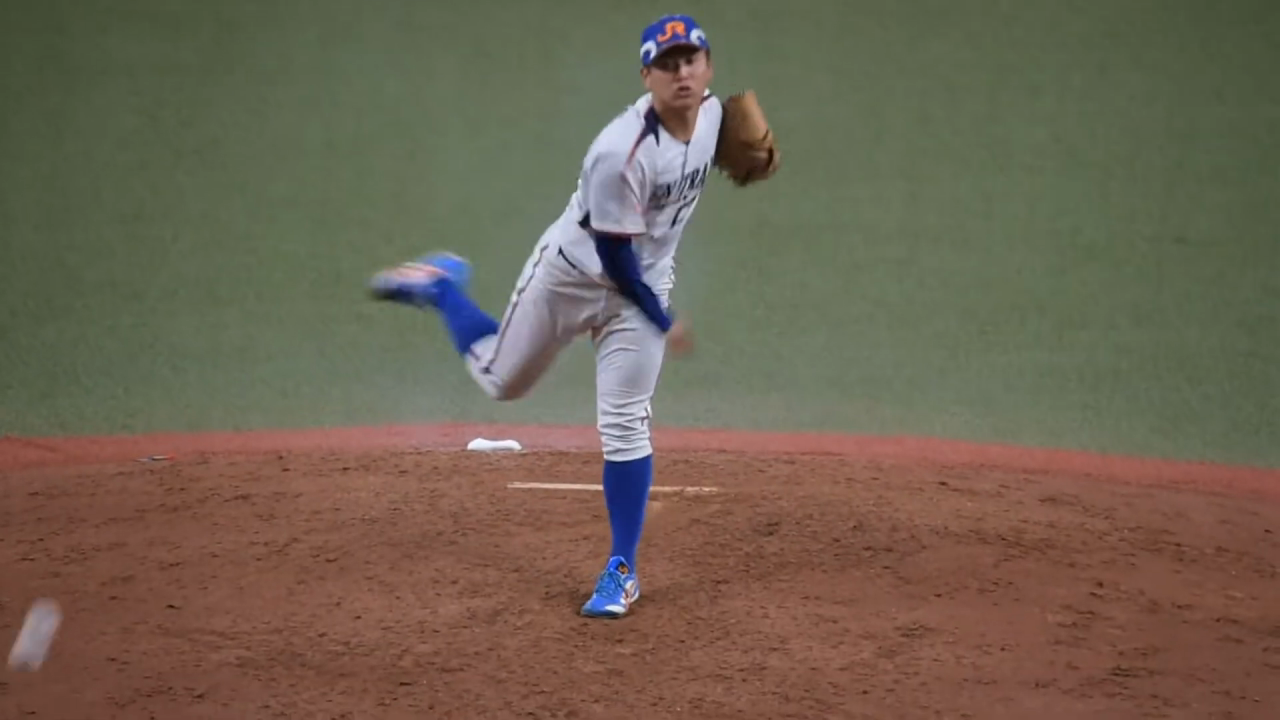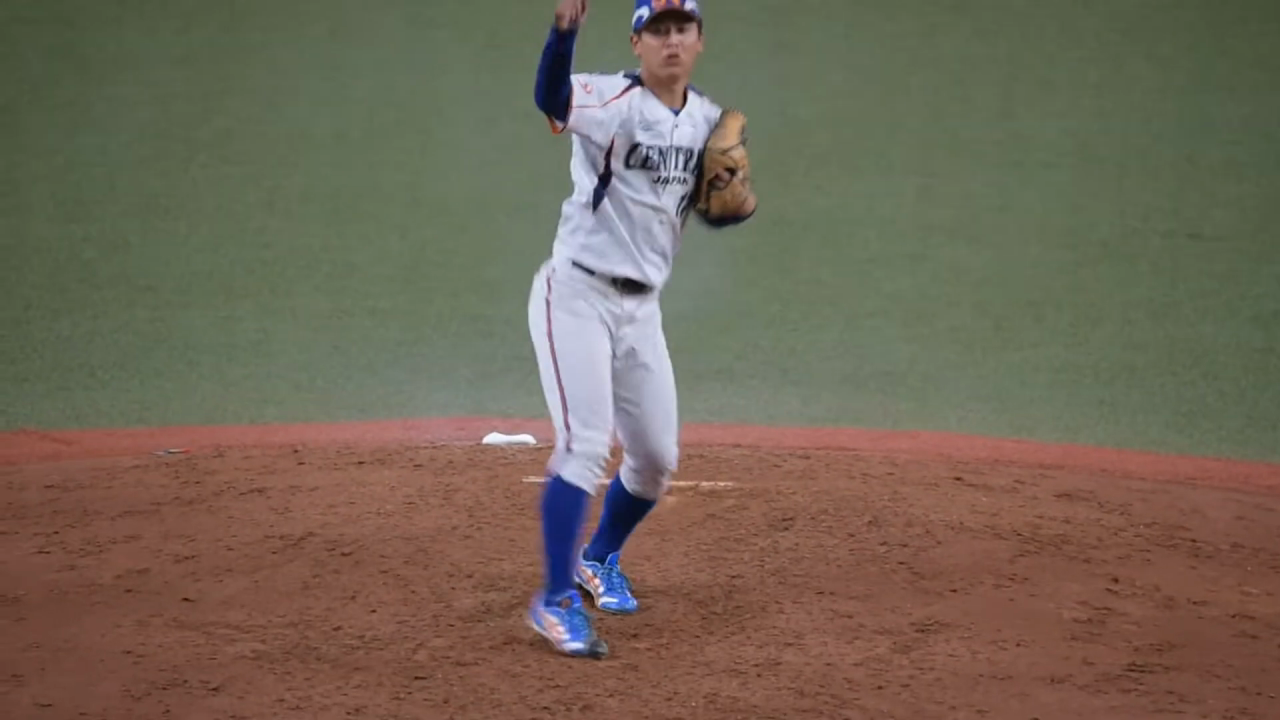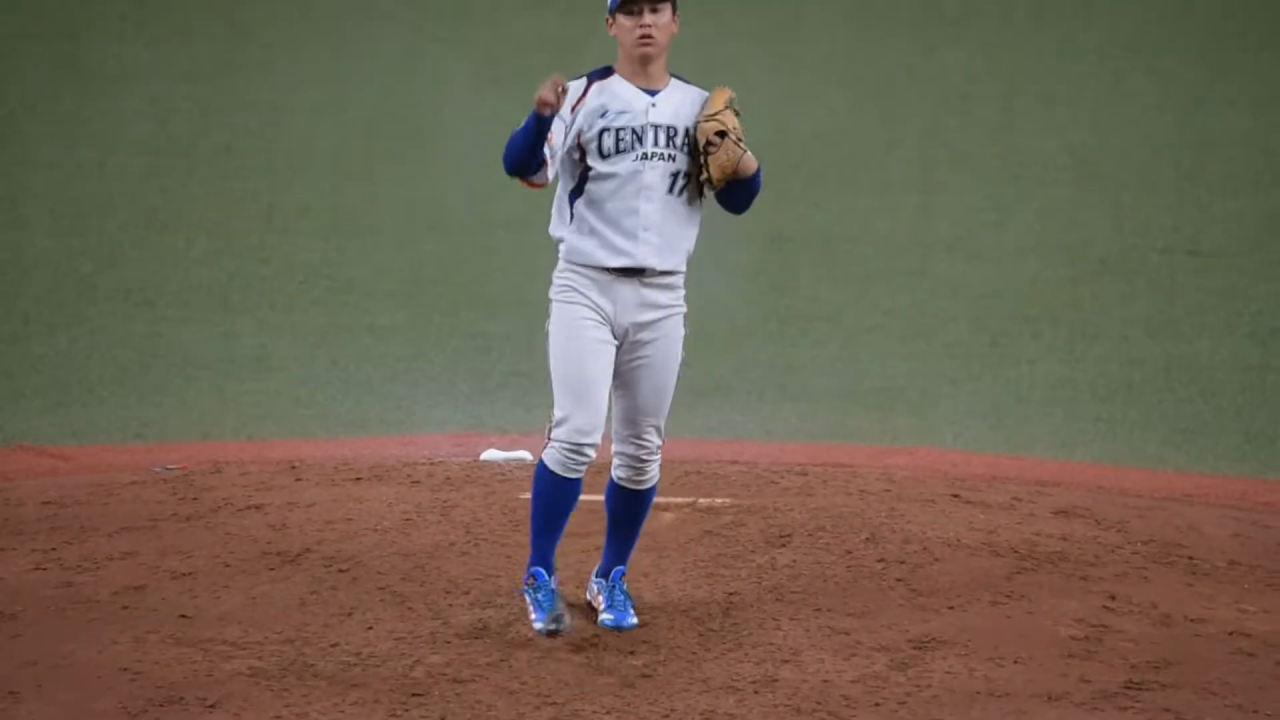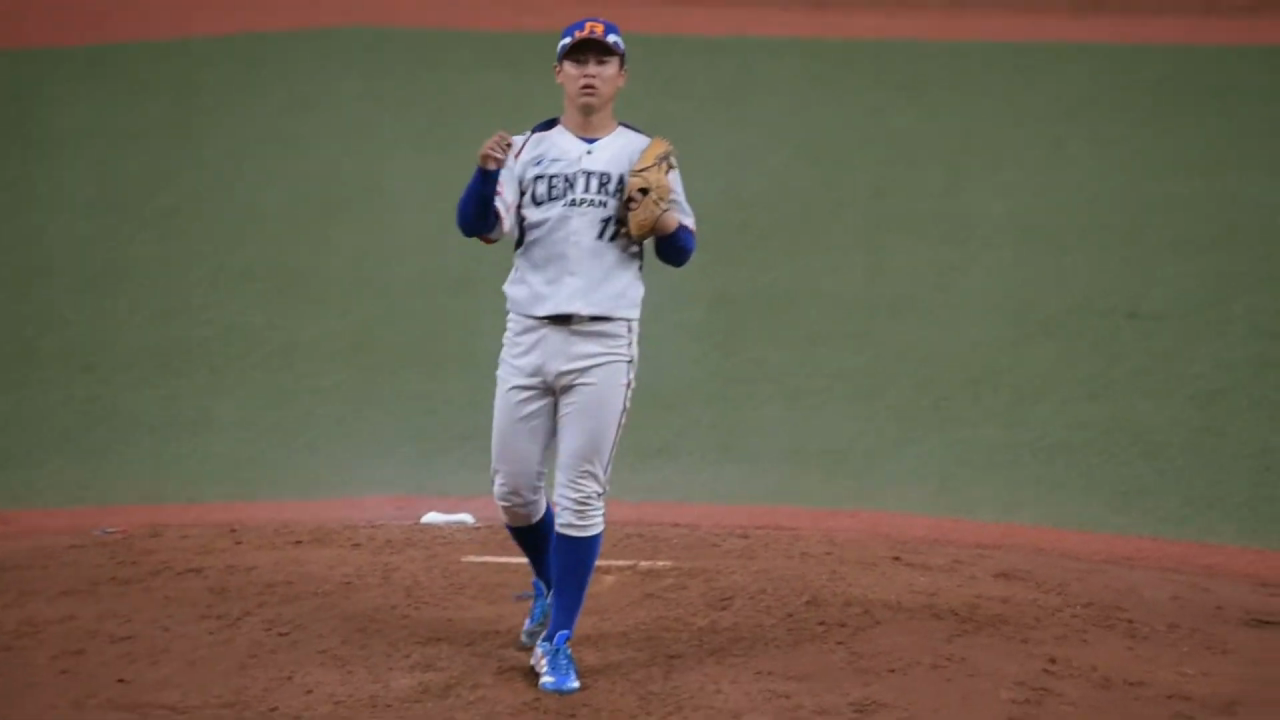
dt=0.4s
person 1, frame 1
left shoulder: (714, 112)
right shoulder: (624, 149)
right elbow: (612, 253)
right wrist: (662, 321)
left hip: (646, 285)
right hip: (571, 277)
left knee: (624, 424)
right knee: (498, 379)
left ankle: (623, 569)
right ankle: (441, 282)
person 1, frame 2
left shoulder: (703, 121)
right shoulder: (609, 99)
left elbow: (707, 197)
right elbow: (551, 99)
left wrist: (735, 207)
left hip: (640, 310)
right hip: (577, 295)
left knee: (656, 463)
right knee: (585, 442)
left ankle: (599, 560)
right ankle: (556, 600)
person 1, frame 3
left shoulder: (701, 106)
right shoulder: (581, 99)
left elbow: (735, 200)
right elbow: (521, 164)
left wrist: (748, 168)
right wrist: (539, 112)
left hip: (661, 298)
right hip: (584, 290)
left knee: (642, 449)
right knee: (575, 434)
left ankle: (611, 576)
right ankle: (540, 577)
person 1, frame 4
left shoulder: (646, 154)
right shoulder: (526, 150)
left elbow: (681, 253)
right elbow: (474, 226)
left wrist: (667, 224)
right wrist: (486, 170)
left hip: (604, 345)
right hip: (528, 339)
left knee: (580, 496)
right knee: (514, 491)
left ankle: (556, 641)
right ankle: (547, 582)
